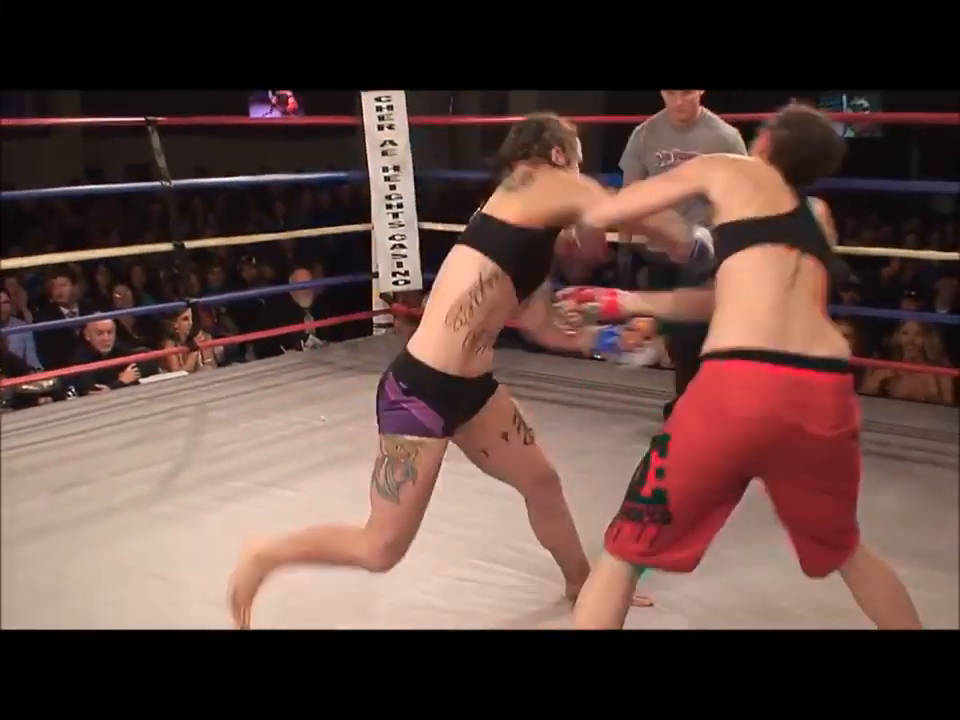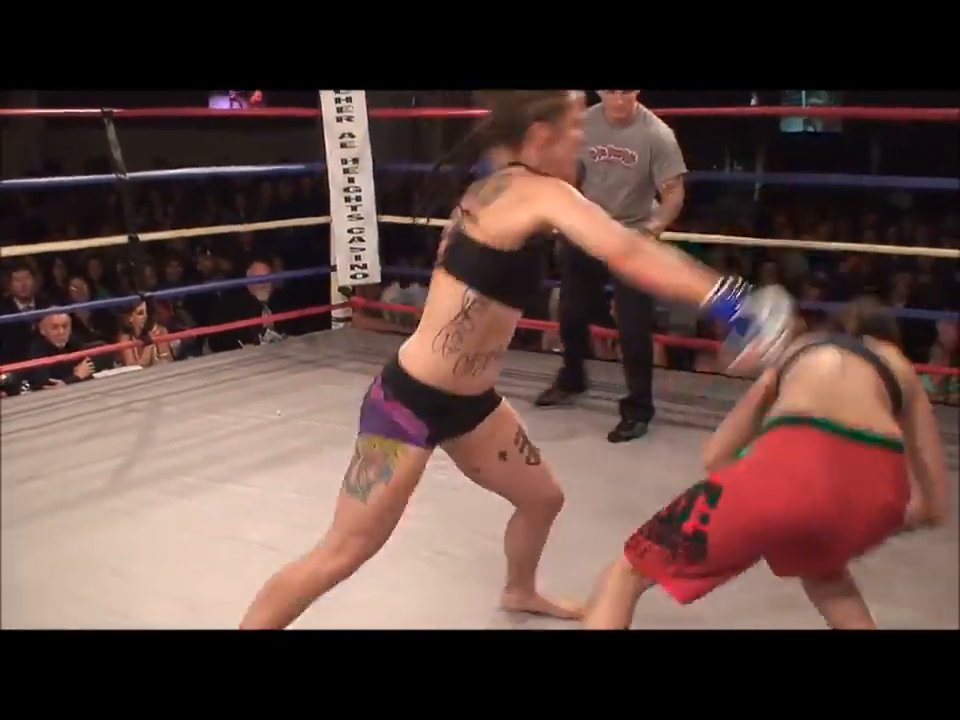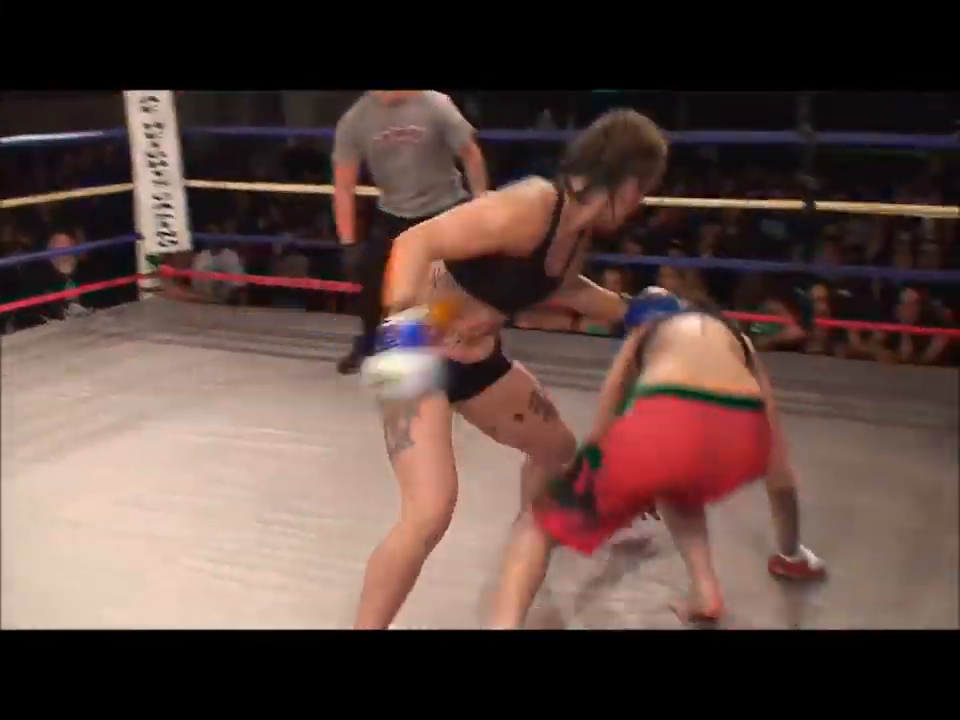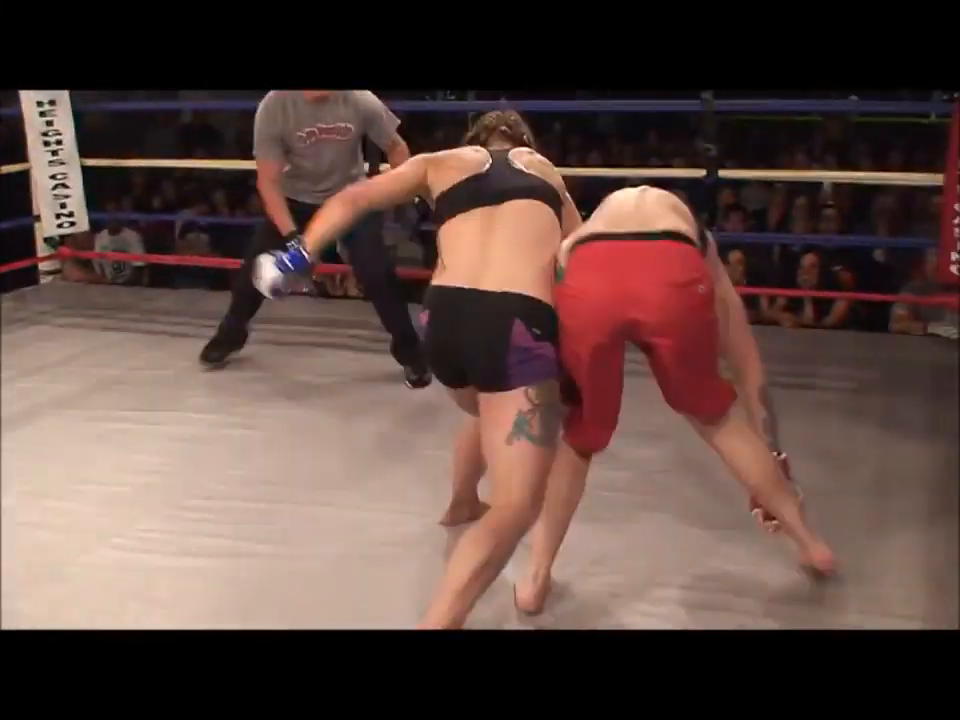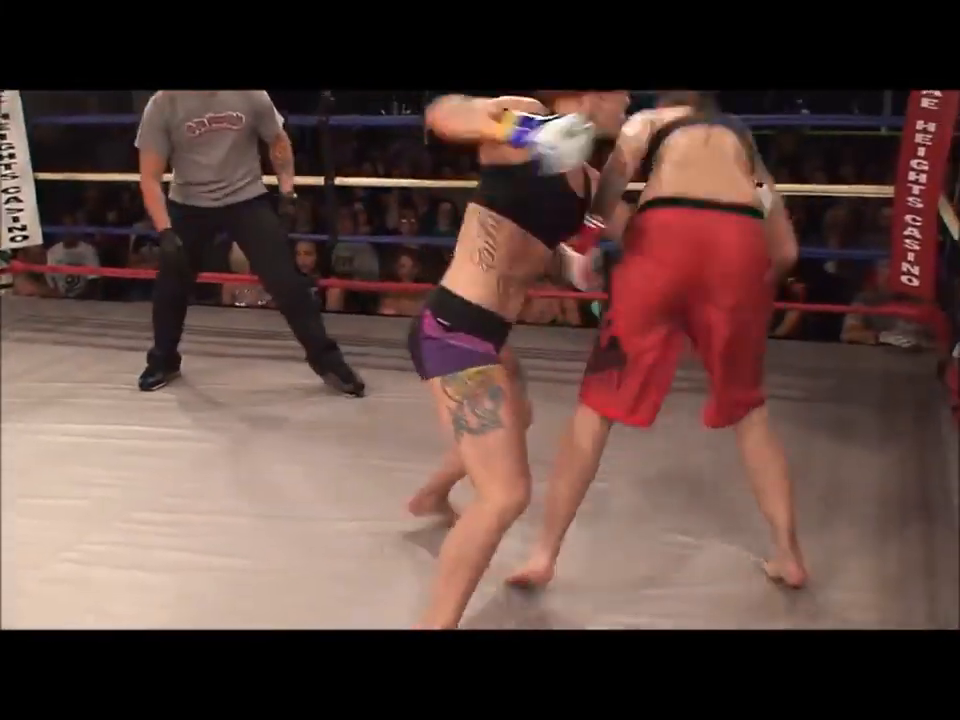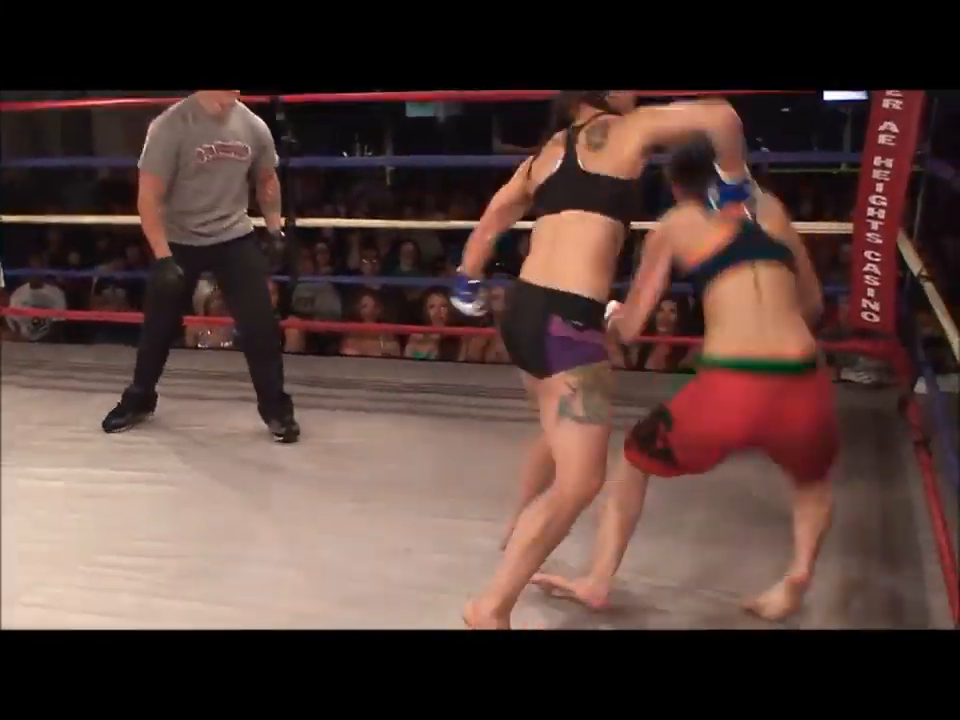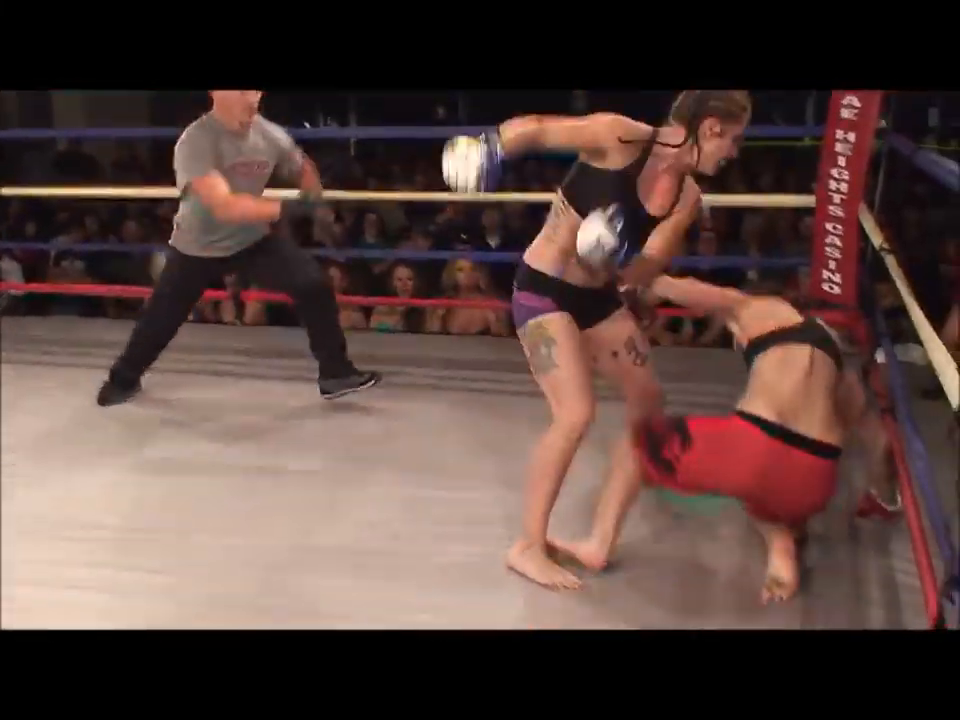
dt=0.4s
person 1, frame 1
left shoulder: (550, 235)
right shoulder: (541, 188)
left elbow: (541, 328)
left hip: (469, 387)
right hip: (421, 387)
left knee: (542, 480)
right knee: (379, 551)
left ankle: (583, 583)
right ankle: (264, 558)
person 1, frame 2
left shoulder: (498, 190)
right shoulder: (531, 190)
right elbow: (627, 252)
right wrist: (727, 301)
left hip: (472, 400)
right hip: (411, 399)
left knee: (543, 500)
right knee: (339, 558)
left ankle: (520, 591)
person 1, frame 3
left shoulder: (580, 223)
right shoulder: (528, 209)
right elbow: (417, 242)
left wrist: (628, 311)
right wrist: (407, 327)
left hip: (479, 361)
right hip: (417, 358)
left knee: (556, 445)
right knee: (430, 513)
person 1, frame 4
left shoulder: (443, 163)
right shoulder: (542, 165)
left elbow: (353, 199)
left wrist: (298, 253)
left hip: (451, 324)
right hip: (519, 324)
left knee: (491, 416)
right knee: (516, 513)
right ankle: (435, 626)
person 1, frame 5
left shoulder: (583, 180)
right shoulder: (520, 116)
right elbow: (441, 113)
right wrist: (525, 133)
left hip: (480, 325)
right hip: (454, 325)
left knee: (511, 421)
right knee: (506, 494)
left ankle: (430, 496)
right ankle: (434, 623)
person 1, frame 6
left shoulder: (549, 152)
right shoulder: (627, 130)
left elbow: (492, 220)
right elbow: (721, 119)
left wrist: (467, 282)
right wrist: (732, 184)
left hip: (524, 312)
right hip: (564, 322)
left knee: (562, 432)
right knee: (580, 484)
left ankle: (522, 531)
right ankle: (491, 605)
person 1, frame 7
left shoulder: (688, 199)
right shoulder: (625, 138)
left elbow: (637, 276)
right elbow: (532, 128)
left wrist: (620, 247)
right wrist: (490, 151)
left hip: (599, 298)
right hip: (542, 291)
left knee: (647, 396)
right knee: (576, 415)
left ankle: (627, 474)
right ankle: (528, 547)
person 2, frame 1
left shoulder: (728, 170)
right shoulder: (820, 214)
left elbow: (598, 216)
right wrist: (634, 303)
left hip: (736, 395)
right hip: (827, 394)
left knee: (622, 554)
right knee: (839, 548)
person 2, frame 2
left shoulder: (800, 349)
right shoulder: (900, 368)
left elbow: (715, 456)
right elbow: (934, 507)
left hip: (792, 467)
right hip: (878, 482)
left knee: (624, 576)
right knee: (813, 560)
person 2, frame 3
left shoulder: (647, 330)
left elbow: (600, 434)
right elbow: (781, 475)
right wrist: (790, 554)
left hip: (664, 430)
right hip: (742, 439)
left knee: (541, 524)
right ankle: (706, 589)
person 2, frame 4
left shoulder: (583, 235)
right shoulder: (698, 240)
right elbow: (751, 371)
right wrist: (773, 455)
left hip: (591, 278)
right hip: (673, 276)
left knee: (582, 433)
right knee: (713, 416)
left ankle: (536, 582)
right ankle: (808, 542)
person 2, frame 5
left shoulder: (644, 122)
right shoulder: (740, 138)
left elbow: (623, 160)
right elbow: (787, 250)
left wrist: (592, 228)
right wrist: (744, 308)
left hip: (665, 236)
right hip: (739, 239)
left knee: (600, 399)
right knee: (745, 404)
left ankle: (542, 555)
right ankle: (789, 557)
person 2, frame 6
left shoulder: (673, 228)
right shoulder: (769, 207)
left elbow: (630, 324)
right elbow: (813, 303)
left wrist: (613, 316)
left hip: (730, 391)
right hip: (803, 389)
left knee: (639, 453)
right knee: (812, 481)
left ankle: (596, 582)
right ankle: (799, 572)
person 2, frame 7
left shoulder: (753, 307)
right shoulder: (828, 335)
left elbow: (672, 288)
right elbow: (874, 433)
left hip: (752, 447)
right hip: (814, 474)
left knee: (645, 438)
right knee: (775, 504)
left ankle: (596, 545)
right ankle: (782, 554)
person 3, frame 1
left shoulder: (722, 136)
right shoulder: (645, 134)
right elbow: (630, 188)
right wrist: (625, 245)
left hip: (702, 249)
right hip: (657, 248)
left knee: (690, 330)
right knee: (672, 331)
right ankle: (686, 391)
person 3, frame 2
left shoulder: (656, 134)
right shoulder: (582, 126)
left elbow: (674, 191)
left wrist: (654, 228)
left knee: (633, 328)
right knee: (571, 316)
left ankle: (638, 408)
right ankle: (570, 381)
person 3, frame 3
left shoulder: (435, 106)
right shoulder: (354, 121)
left elbow: (469, 152)
right elbow: (343, 186)
right wrist: (348, 243)
left hip: (444, 209)
right hip: (394, 214)
right knee: (372, 281)
right ankle: (368, 345)
person 3, frame 4
left shoulder: (360, 101)
right shoulder: (273, 108)
left elbow: (395, 146)
right elbow: (268, 180)
right wrist: (292, 235)
right hip: (293, 199)
left knee: (379, 274)
left ankle: (408, 351)
right ankle: (230, 336)
person 3, frame 5
left shoulder: (250, 96)
right shoulder: (162, 105)
left elbow: (279, 142)
right elbow: (150, 176)
left wrist: (287, 193)
right wrist: (165, 231)
left hip: (247, 200)
right hip: (189, 206)
left knee: (286, 281)
right knee: (169, 286)
left ankle: (326, 360)
right ankle: (163, 361)
person 3, frame 6
left shoulder: (253, 127)
right shoulder: (169, 127)
left elbow: (267, 179)
right elbow: (149, 200)
left wrist: (274, 230)
right wrist: (164, 259)
left hip: (235, 239)
right hip: (178, 243)
left knee: (260, 325)
right knee: (159, 327)
left ankle: (275, 408)
right ankle: (138, 401)
person 3, frame 7
left shoulder: (270, 136)
right shoulder: (194, 144)
left elbow: (303, 170)
right elbow: (221, 204)
left wrist: (313, 205)
right wrist: (287, 208)
left hip: (252, 240)
right hip: (194, 251)
left knee: (315, 286)
right knee: (158, 323)
left ankle: (336, 373)
right ankle: (124, 377)
